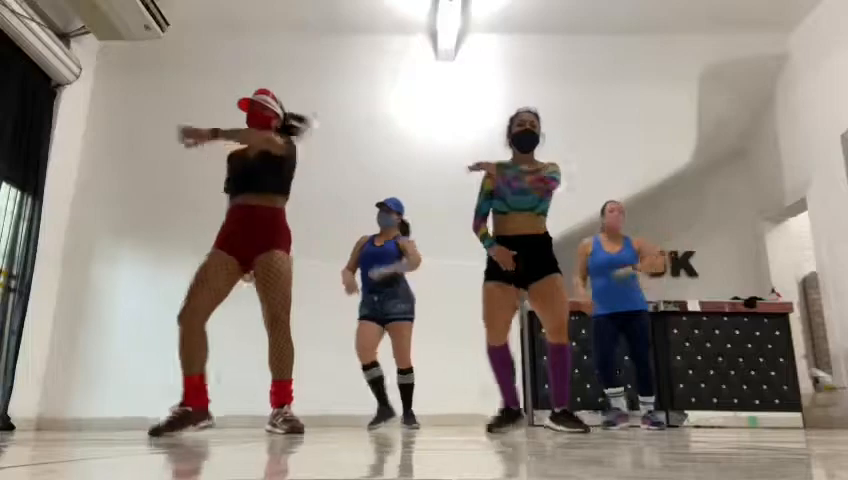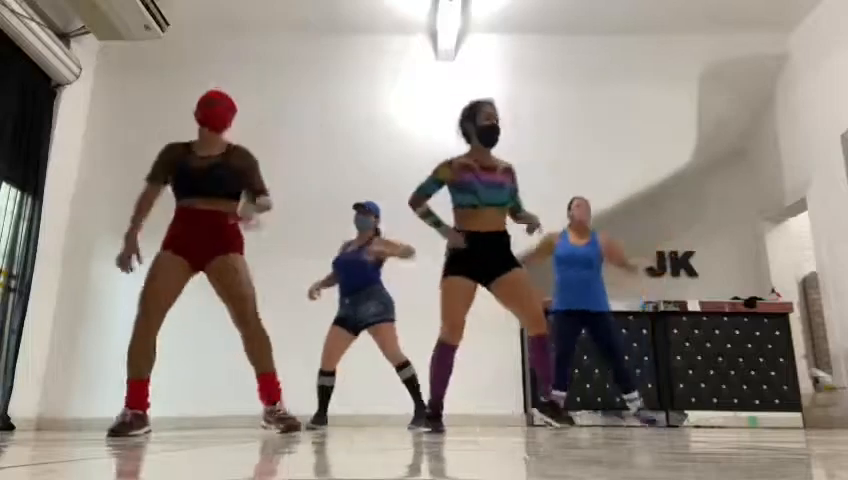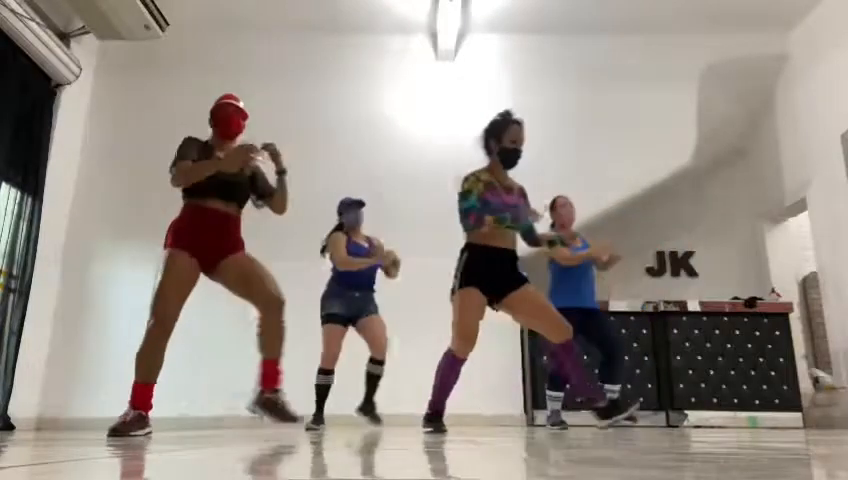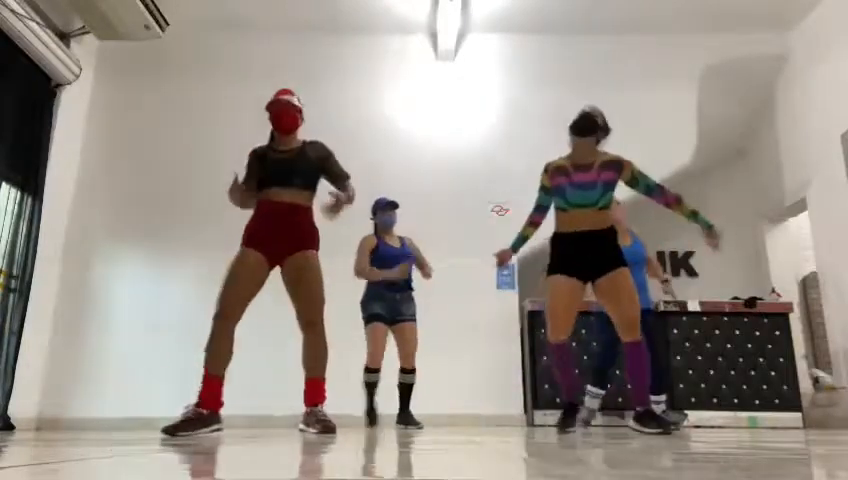
dt=0.5s
person 1, frame 1
left shoulder: (284, 146)
right shoulder: (236, 158)
left elbow: (268, 141)
left wrist: (212, 133)
left hip: (271, 236)
right hip: (231, 237)
left knee: (278, 322)
right knee: (190, 315)
left ankle: (282, 409)
right ankle: (194, 405)
person 1, frame 2
left shoulder: (240, 157)
right shoulder: (174, 153)
left elbow: (265, 200)
right elbow: (148, 195)
left wrist: (247, 208)
right wrist: (131, 236)
left hip: (223, 241)
right hip: (180, 241)
left knee: (249, 319)
right knee: (146, 318)
left ankle: (273, 404)
right ankle: (135, 410)
person 1, frame 3
left shoulder: (250, 167)
right shoulder: (193, 147)
left elbow: (279, 207)
right elbow: (178, 178)
left wrist: (281, 170)
right wrist: (226, 163)
left hip: (229, 245)
right hip: (188, 237)
left knee: (274, 300)
right knee: (161, 320)
left ankle: (269, 392)
right ankle: (138, 410)
person 1, frame 4
left shoulder: (316, 151)
right shoulder: (257, 155)
left elbow: (347, 187)
left wrist: (341, 199)
right wrist: (237, 196)
left hip: (300, 235)
right hip: (259, 234)
left knee: (312, 320)
right knee: (224, 316)
left ankle: (314, 408)
right ankle: (207, 408)
person 2, frame 1
left shoulder: (547, 170)
right shoulder: (492, 175)
left elbow: (545, 185)
right elbow: (478, 220)
left wrist: (503, 169)
right wrist: (491, 247)
left hip: (539, 252)
right hip: (503, 254)
left knee: (559, 327)
right knee: (496, 336)
left ankle: (560, 410)
right ankle: (510, 408)
person 2, frame 2
left shoulder: (506, 171)
right shoulder: (453, 167)
left elbow: (516, 211)
right elbow: (416, 200)
left wrist: (528, 219)
right wrist: (443, 228)
left hip: (500, 251)
right hip: (466, 252)
left knee: (537, 319)
right knee: (452, 331)
left ankle: (546, 400)
right ankle: (434, 410)
person 2, frame 3
left shoulder: (519, 190)
right shoulder: (474, 181)
left elbow: (531, 237)
right elbow: (470, 223)
right wrist: (511, 217)
left hip: (509, 270)
right hip: (477, 265)
left knee: (561, 330)
right knee: (463, 344)
left ankle: (597, 402)
right ankle: (434, 411)
person 2, frame 4
left shoulder: (614, 165)
right shoulder: (553, 169)
left elbow: (657, 190)
right elbow: (538, 213)
left wrist: (700, 221)
right wrist: (513, 248)
left hip: (604, 248)
right hip: (565, 250)
left knee: (630, 327)
right knee: (557, 330)
left ankle: (643, 410)
right ankle: (571, 403)
person 3, frame 1
left shoulder: (403, 242)
right shoulder: (364, 242)
left elbow: (415, 261)
right elbow: (348, 269)
left wrist: (385, 270)
right wrist: (348, 280)
left hip: (397, 300)
right hip: (370, 303)
left knee: (402, 357)
right knee: (365, 353)
left ankle: (407, 412)
right ankle: (384, 407)
person 3, frame 2
left shoulder: (378, 243)
right shoulder: (345, 248)
left elbow: (408, 250)
right elbow: (335, 276)
left wrist: (378, 254)
right wrist: (318, 285)
left hip: (373, 303)
right hip: (347, 308)
left knee: (393, 354)
right knee: (327, 359)
left ankle: (419, 406)
right ankle: (321, 413)
person 3, frame 3
left shoulder: (375, 243)
right shoulder: (337, 238)
left elbow: (391, 273)
right elbow: (341, 263)
left wrist: (394, 263)
right wrist: (374, 260)
left hip: (365, 302)
right hip: (337, 300)
left knee: (380, 346)
right knee: (330, 355)
left ankle: (368, 403)
right ankle: (318, 413)
person 3, frame 4
left shoulder: (407, 243)
right shoulder: (369, 241)
left elbow: (427, 272)
right elbow: (360, 271)
left wrist: (424, 268)
right wrist: (390, 274)
left hip: (404, 301)
right hip: (377, 301)
left knee: (409, 358)
right knee: (375, 354)
left ankle: (404, 412)
right ankle: (370, 408)
person 4, frame 1
left shoulder: (634, 244)
right shoulder: (588, 245)
left elbow: (659, 262)
right elbow: (579, 276)
left wrist: (634, 269)
right wrist: (582, 293)
left hip: (635, 310)
right hip: (604, 313)
left knee: (642, 360)
right knee: (604, 359)
left ankle: (648, 411)
right ankle: (618, 410)
person 4, frame 2
left shoulder: (601, 241)
right shoulder: (555, 239)
left elbow: (622, 263)
right elbow: (532, 256)
left wrist: (631, 267)
left hip: (597, 309)
right hip: (564, 310)
left knee: (616, 357)
right knee: (562, 359)
left ankle: (637, 407)
person 4, frame 3
left shoulder: (582, 239)
right shoulder: (552, 238)
left elbow: (601, 265)
right elbow: (565, 258)
left wrist: (610, 259)
right wrist: (594, 253)
left hip: (589, 308)
right hip: (563, 308)
left knee: (614, 349)
left ankle: (612, 403)
right ankle: (554, 411)
person 4, frame 4
left shoulder: (637, 238)
left elbow: (650, 262)
left wrist: (665, 281)
left hip: (643, 308)
left knee: (658, 357)
right knee: (606, 356)
left ankle: (660, 409)
right ankle: (590, 405)
